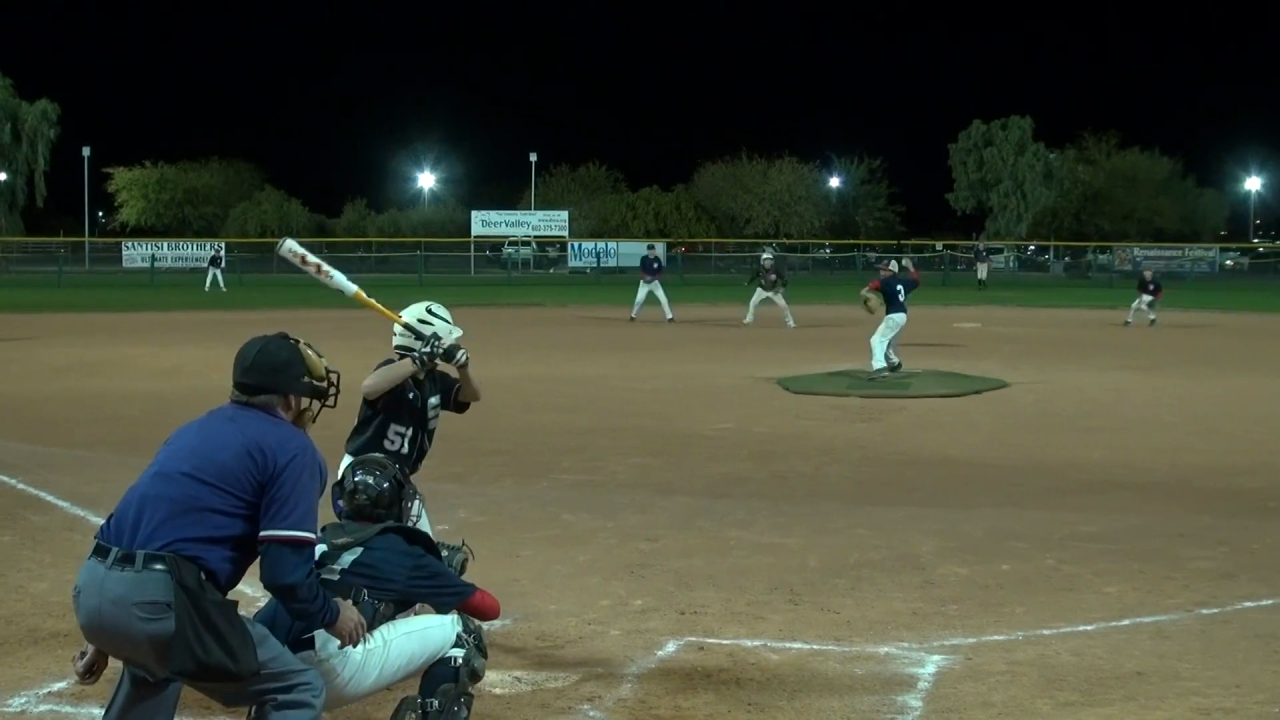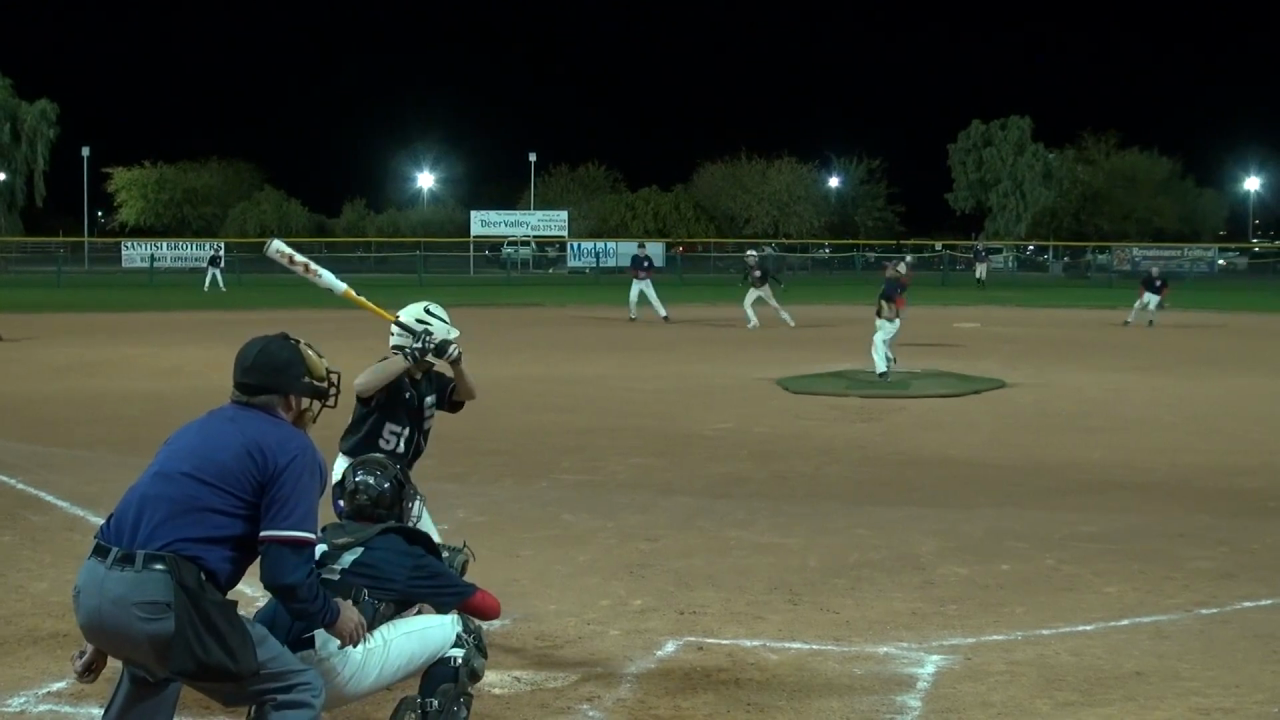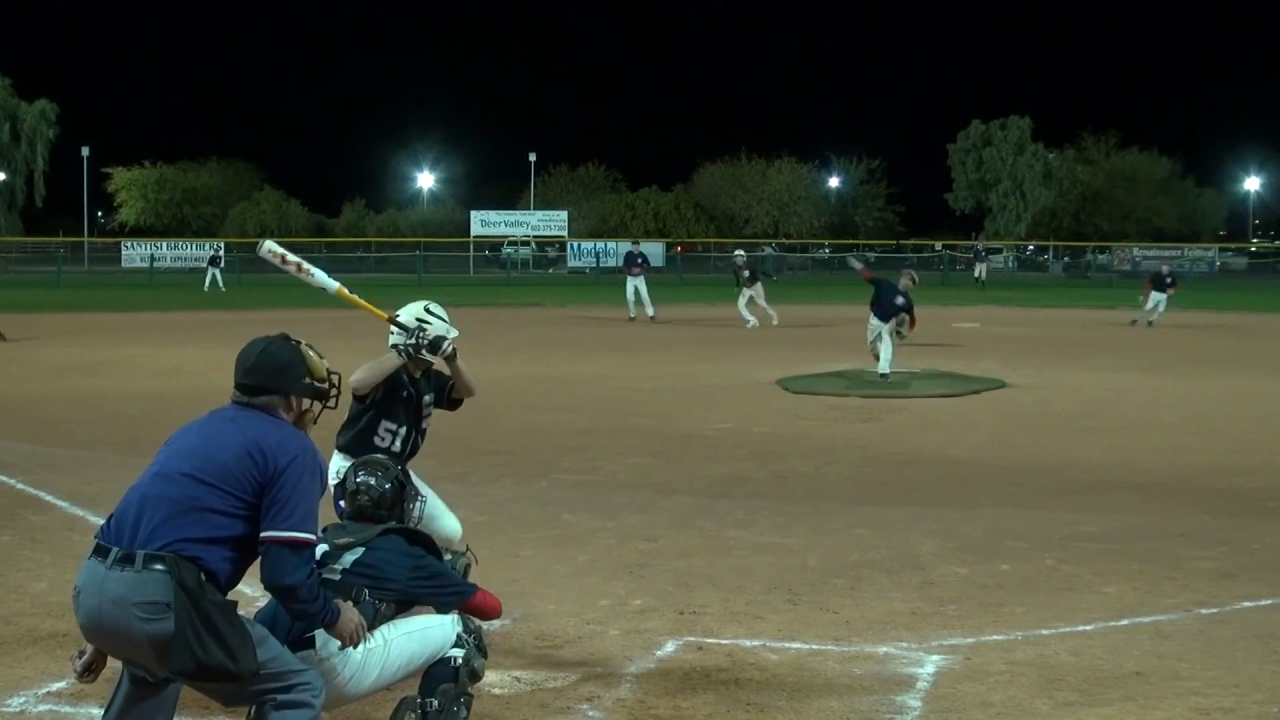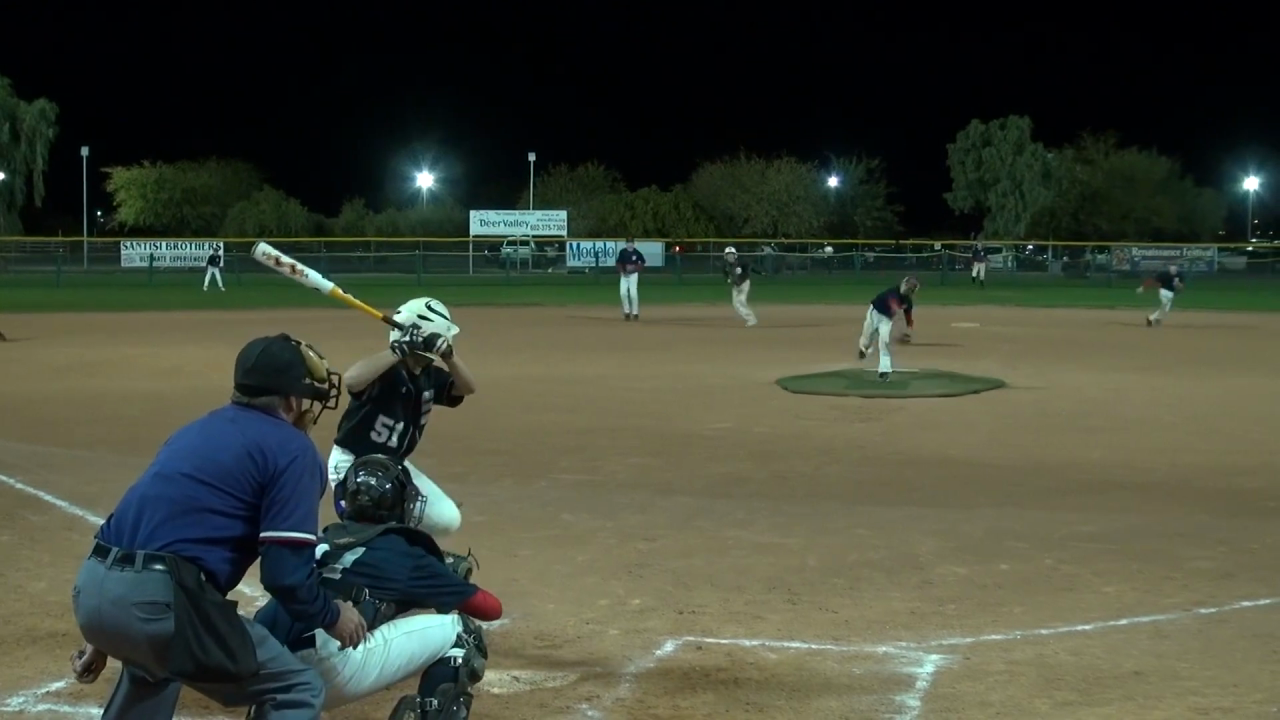
dt=0.1s
person 1, frame 1
left shoulder: (199, 427)
right shoulder: (292, 448)
right elbow: (285, 572)
right wrist: (331, 614)
left hip: (93, 587)
right hip: (158, 600)
left knee: (151, 659)
person 1, frame 2
left shoulder: (199, 427)
right shoulder: (292, 448)
right elbow: (285, 572)
right wrist: (331, 614)
left hip: (93, 587)
right hip: (158, 600)
left knee: (152, 661)
person 1, frame 3
left shoulder: (200, 427)
right shoulder: (292, 449)
right elbow: (286, 573)
right wrist: (332, 615)
left hip: (92, 587)
right hip: (158, 600)
left knee: (152, 659)
person 1, frame 4
left shoulder: (200, 428)
right shoulder: (293, 449)
right elbow: (285, 573)
right wrist: (332, 616)
left hip: (92, 587)
right hip: (157, 601)
left knee: (152, 658)
person 2, frame 1
left shoulder: (323, 541)
right shoulder: (402, 551)
right elbow: (489, 608)
right wrist: (449, 581)
right hip: (329, 671)
right knee: (462, 632)
person 2, frame 2
left shoulder: (323, 542)
right shoulder: (402, 551)
right elbow: (489, 608)
right wrist: (450, 581)
right hip: (330, 668)
right knee: (462, 632)
person 2, frame 3
left shoulder: (325, 542)
right shoulder: (403, 551)
right elbow: (490, 608)
right wrist: (453, 583)
right hip: (329, 668)
right knee: (462, 632)
person 2, frame 4
left shoulder: (325, 543)
right shoulder: (403, 552)
right elbow: (491, 608)
right wrist: (455, 587)
right hip: (330, 668)
right knee: (462, 633)
person 3, frame 1
left shoulder: (434, 380)
right shoulder: (392, 372)
left elbow: (472, 395)
right elbow: (369, 388)
left wrist: (462, 365)
right wrist: (419, 358)
person 3, frame 2
left shoulder: (430, 381)
right shoulder: (389, 374)
left elbow: (468, 393)
right elbow: (362, 386)
left wrist: (455, 361)
right wrist: (410, 354)
person 3, frame 3
left shoulder: (429, 378)
right shoulder: (389, 374)
left elbow: (467, 390)
right elbow: (356, 383)
left wrist: (451, 357)
right wrist: (404, 352)
left knee: (450, 534)
person 3, frame 4
left shoulder: (430, 375)
right shoulder: (387, 368)
left elbow: (467, 388)
right elbow: (351, 381)
left wrist: (448, 355)
right wrist: (399, 350)
right hip: (352, 465)
left knee: (447, 520)
